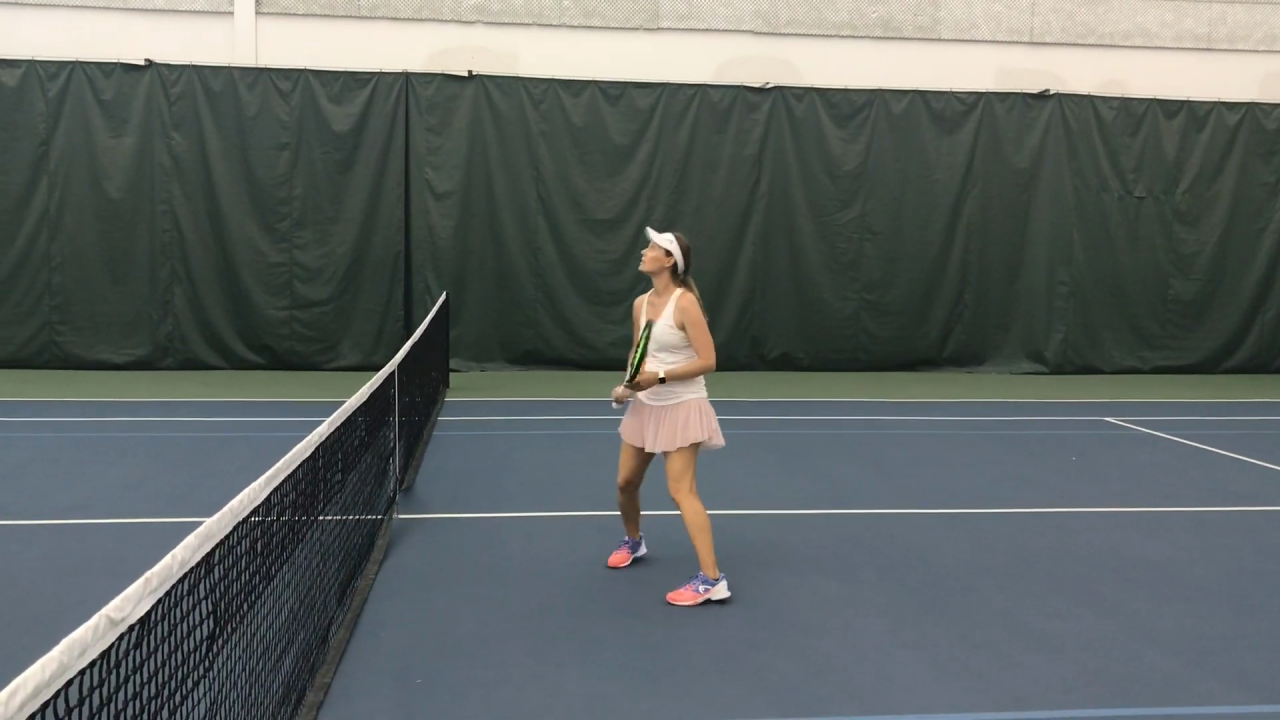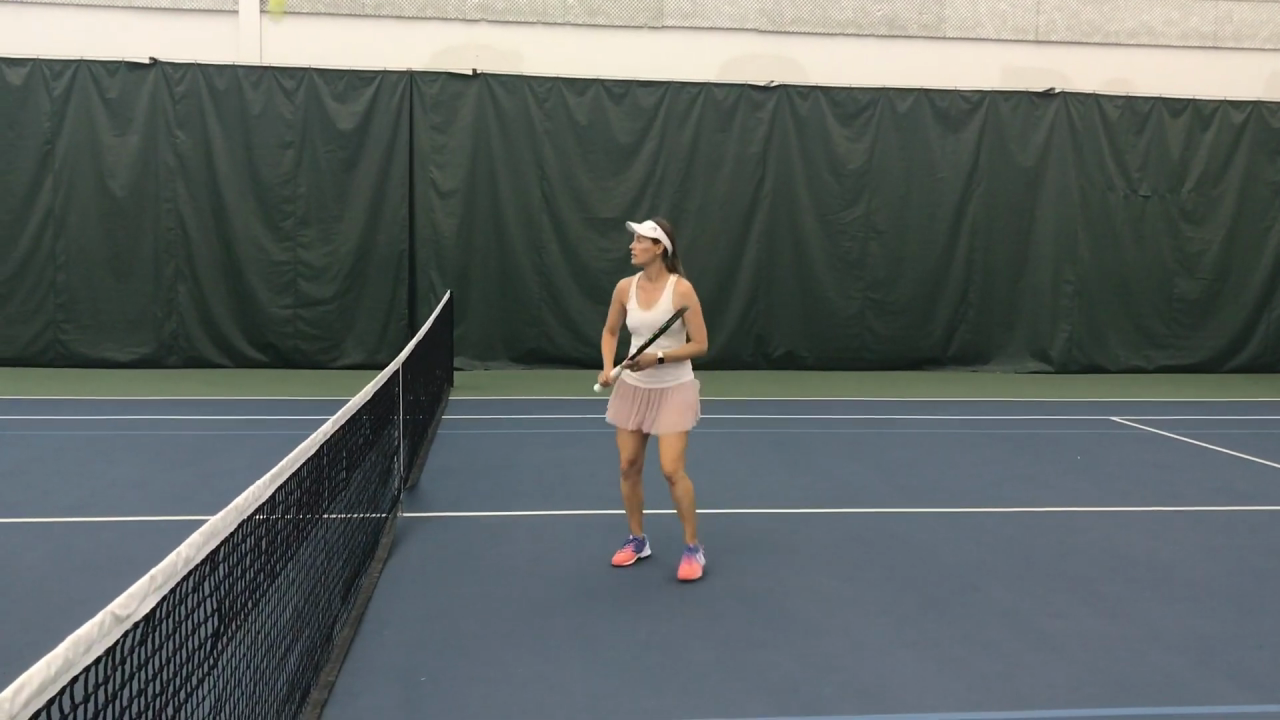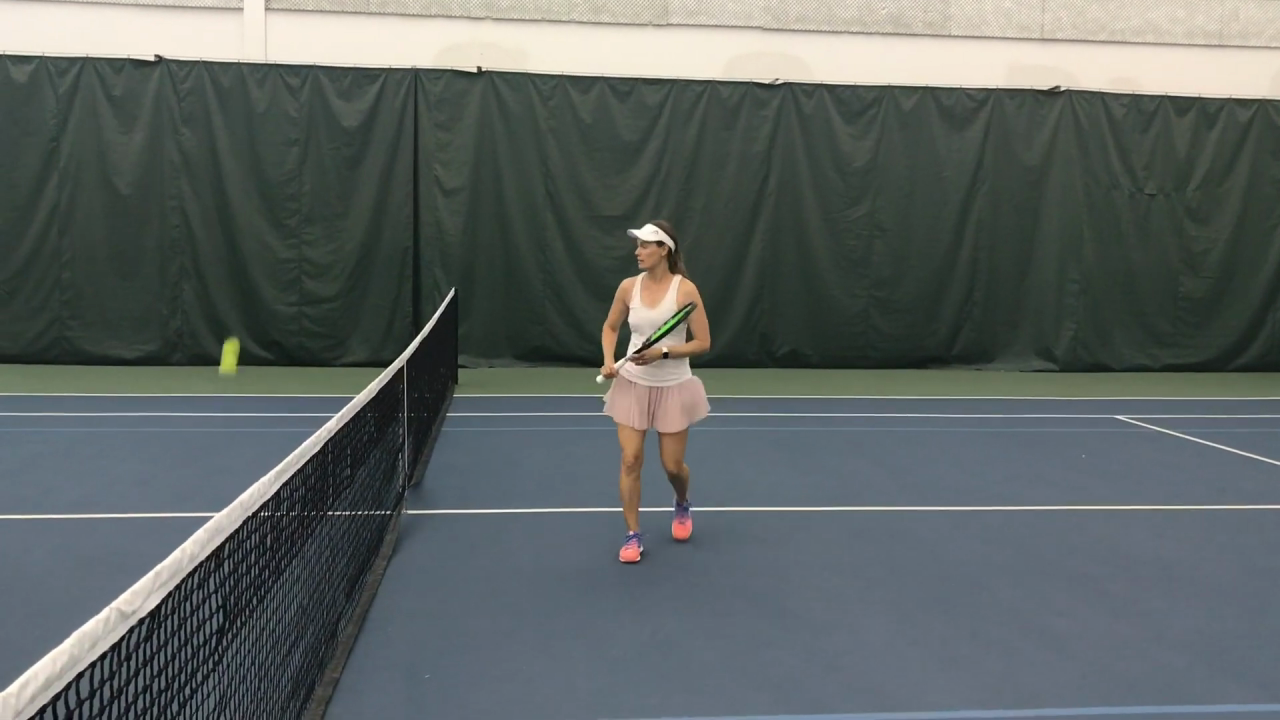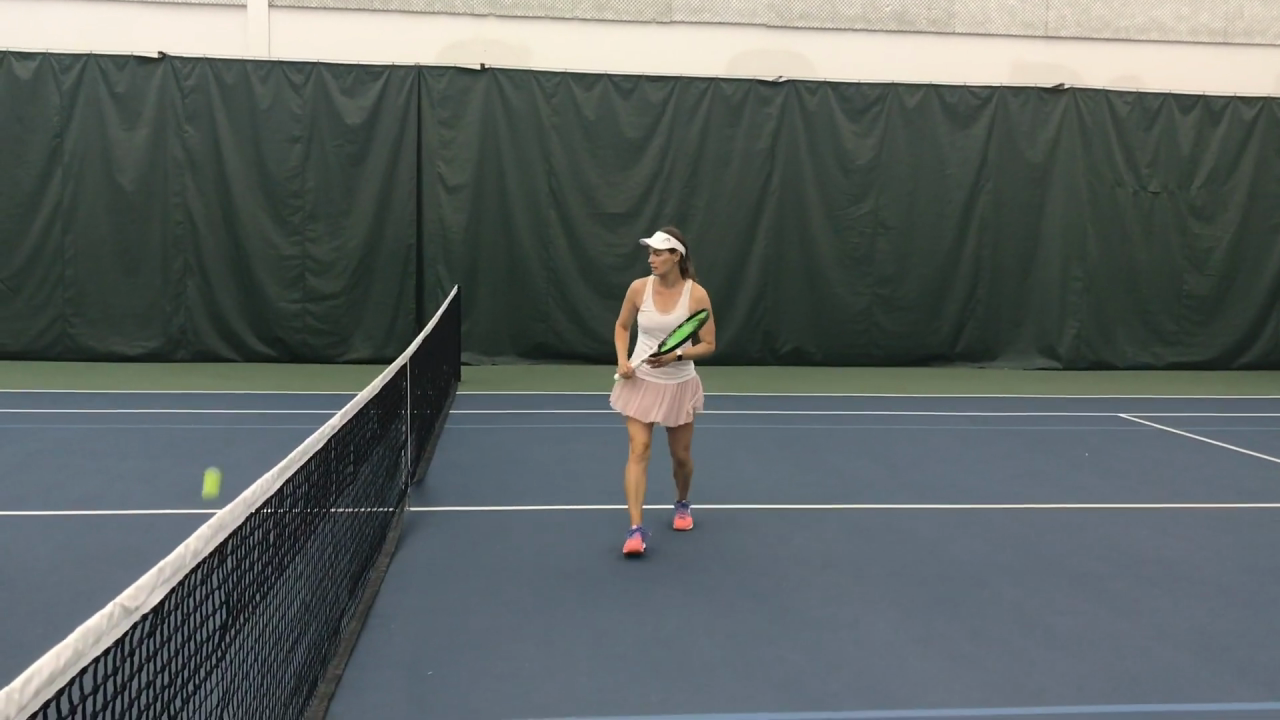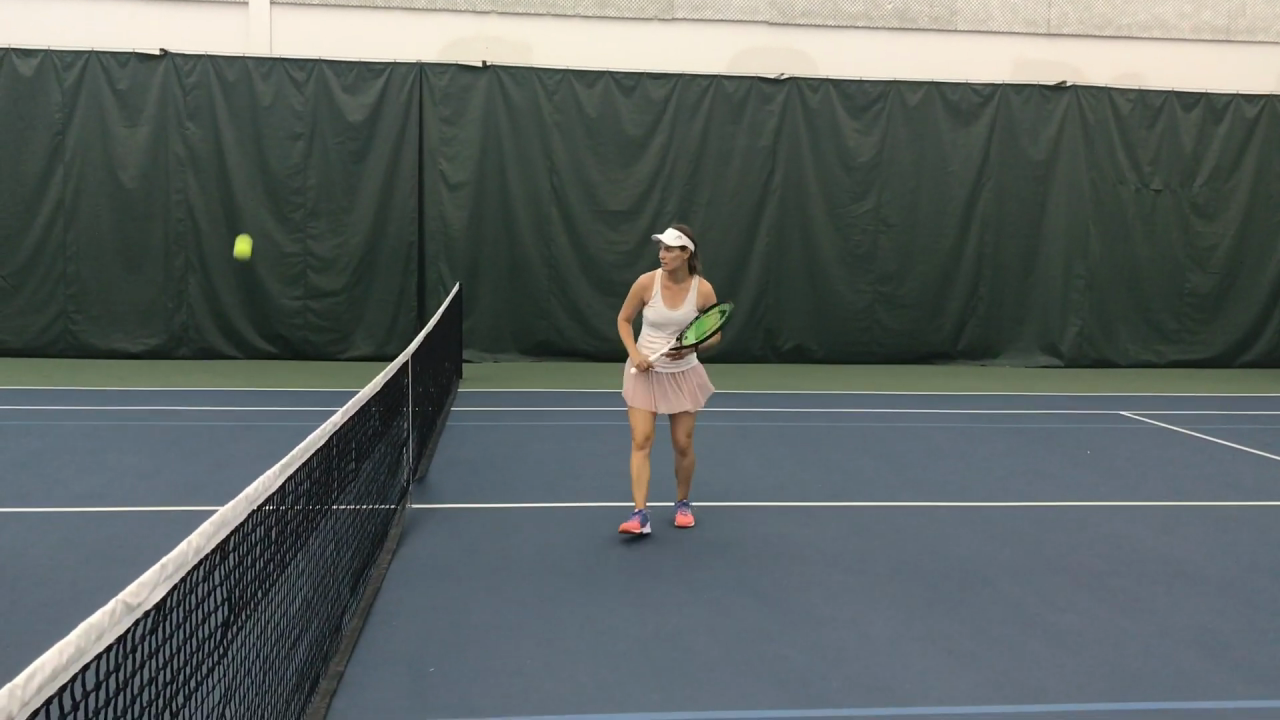
dt=0.2s
person 1, frame 1
left shoulder: (685, 303)
right shoulder: (640, 303)
left elbow: (708, 362)
left wrist: (659, 377)
right wrist: (628, 384)
left hip: (683, 407)
right hip: (647, 406)
left knee: (682, 491)
right knee: (625, 481)
left ankle: (712, 580)
right ankle: (633, 541)
person 1, frame 2
left shoulder: (681, 289)
right shoulder: (625, 288)
left elbow: (700, 345)
right elbow: (610, 333)
left wrist: (658, 357)
right wrist: (608, 368)
left hip: (674, 389)
right hip: (633, 388)
left knee: (673, 471)
right knee: (628, 467)
left ankle: (693, 547)
right ankle: (637, 540)
person 1, frame 3
left shoulder: (686, 290)
right shoulder: (628, 287)
left elbow: (703, 343)
right elbow: (610, 328)
left wrist: (663, 353)
right wrist: (609, 361)
left hip: (673, 389)
right hip: (632, 385)
left knee: (673, 466)
right knee: (630, 462)
left ankle: (682, 506)
right ankle: (634, 535)
person 1, frame 4
left shoulder: (697, 295)
right shoulder: (639, 288)
left elbow: (709, 345)
right elbow: (622, 326)
left wrist: (676, 356)
right wrist: (623, 361)
left hip: (679, 385)
right hip: (642, 382)
left knee: (681, 456)
right knee: (638, 452)
left ankle: (682, 503)
right ankle: (636, 529)
person 1, frame 5
left shoulder: (703, 290)
right shoulder: (646, 282)
left elbow: (714, 335)
right elbow: (624, 320)
left wrist: (692, 347)
right wrist: (635, 354)
left hip: (682, 374)
right hip: (646, 373)
left knee: (683, 445)
right knee: (641, 442)
left ankle: (683, 503)
right ankle: (640, 514)
